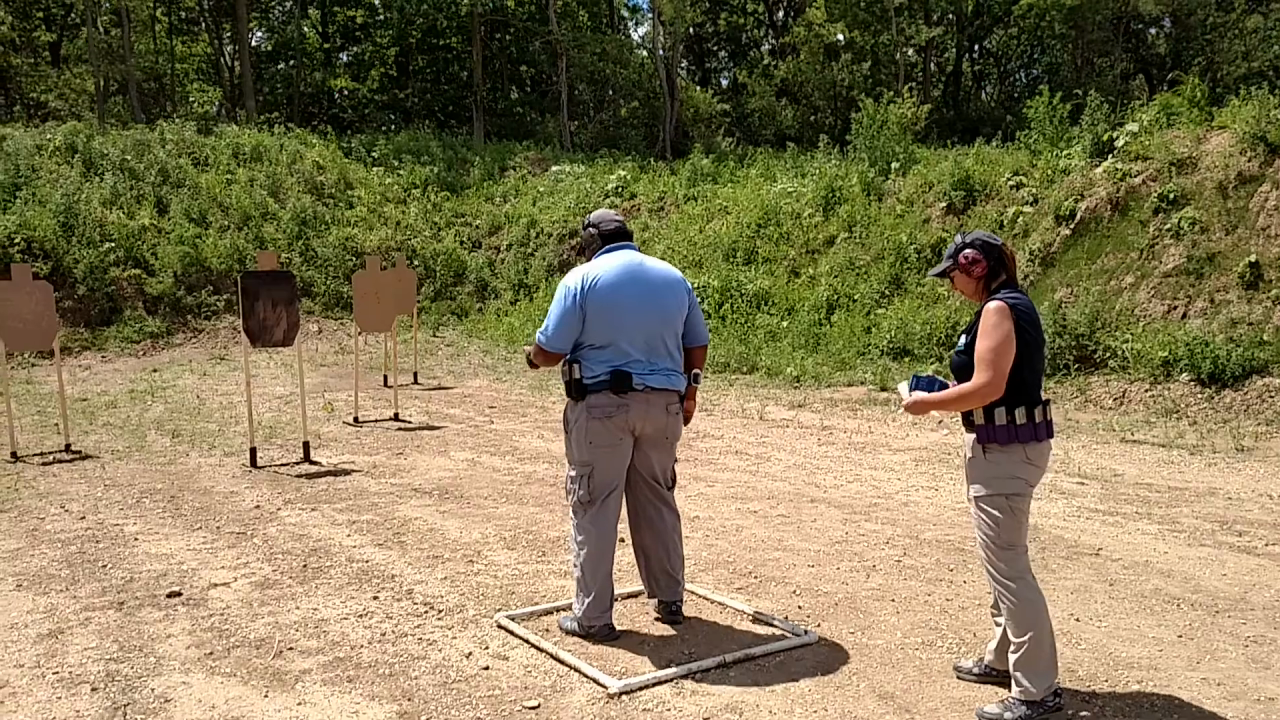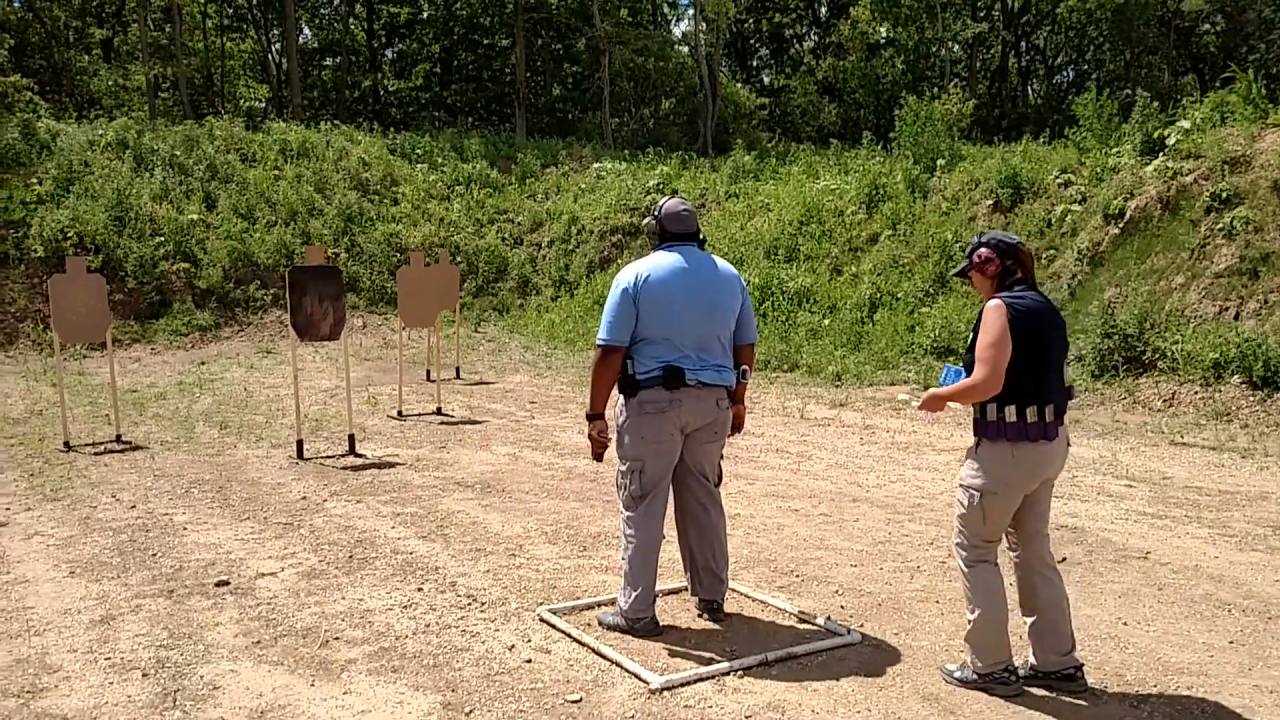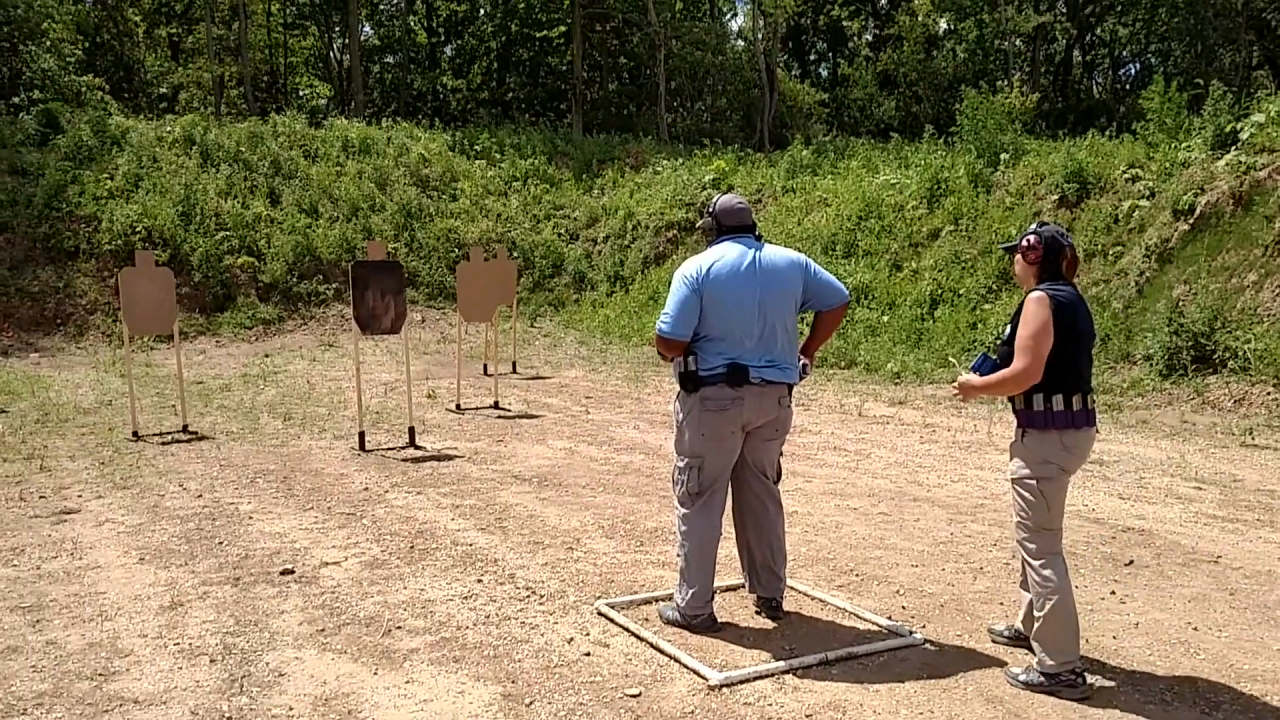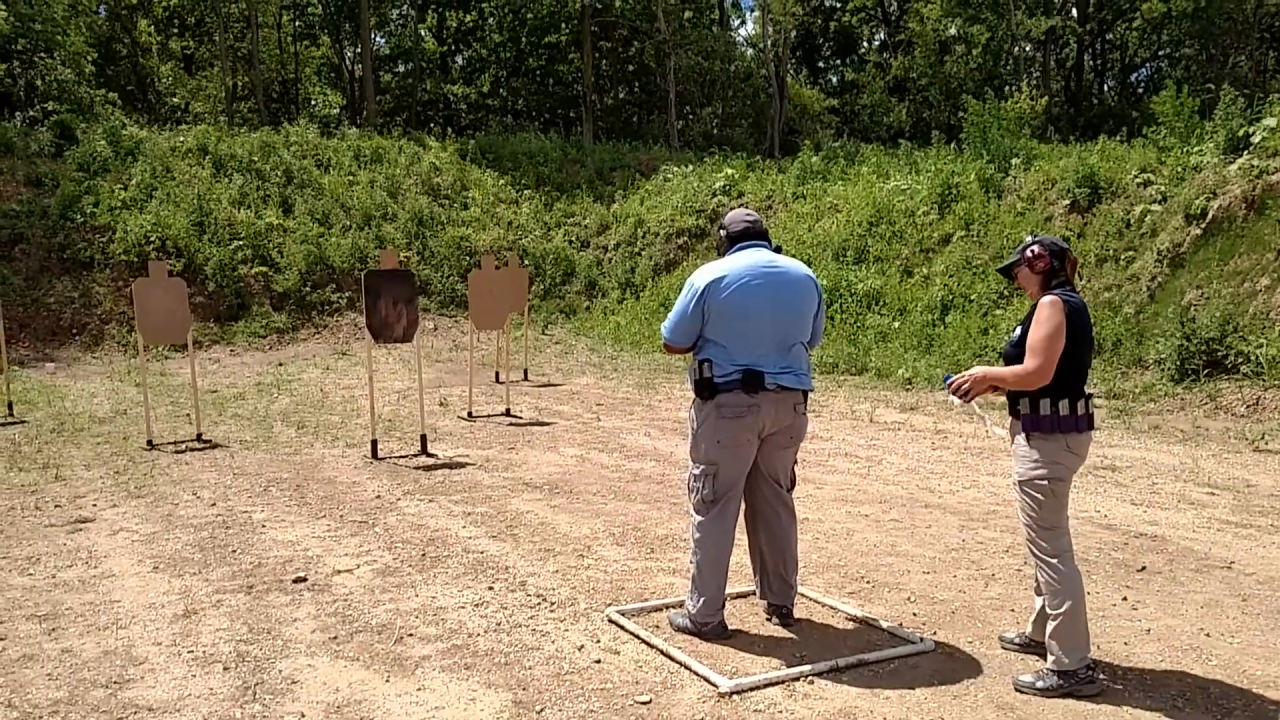
dt=1s
person 1, frame 1
left shoulder: (998, 309)
right shoulder: (1012, 306)
left elbow: (987, 388)
left wrist: (929, 403)
right wrist: (944, 394)
left hip: (1004, 448)
right hip: (1005, 445)
left knee: (1007, 566)
right knee: (1003, 559)
right ankle: (1005, 659)
person 1, frame 2
left shoulder: (1001, 308)
right shoulder: (1044, 308)
left elbow: (986, 384)
left wrist: (940, 395)
right wrist: (958, 393)
left hip: (1007, 446)
right hip: (1047, 441)
left knee: (976, 551)
right knee: (1033, 552)
left ankle: (992, 667)
right ankle: (1058, 663)
person 1, frame 3
left shoulder: (1041, 299)
right shoulder: (1068, 298)
left elbow: (1026, 374)
left wrist: (978, 385)
right wrist: (991, 379)
left hip: (1047, 433)
right hip: (1067, 428)
left knee: (1039, 544)
right knee: (1037, 535)
left ankle: (1059, 667)
right ankle: (1032, 624)
person 1, frame 4
left shoulder: (1052, 303)
right shoulder: (1064, 303)
left elbow: (1037, 373)
left wrist: (985, 375)
right wrist: (992, 381)
left hip: (1048, 436)
right hip: (1055, 431)
left knee: (1049, 544)
right knee: (1048, 539)
left ankle: (1071, 665)
right ankle: (1043, 631)
person 2, frame 1
left shoulder: (582, 279)
right shoulder: (674, 277)
left elbow: (549, 351)
right elbow: (697, 345)
left wrist: (533, 357)
right wrist: (688, 394)
left hip: (602, 406)
right hip: (662, 404)
left knee: (594, 510)
right knee: (657, 503)
left ankle: (592, 617)
right ankle: (669, 599)
person 2, frame 2
left shoulder: (636, 274)
right shoulder: (728, 275)
left elbow: (609, 352)
right elbow: (745, 346)
left wrist: (596, 415)
right wrist: (737, 400)
left hip: (653, 401)
right hip: (713, 401)
left knee: (642, 506)
right knee: (703, 499)
left ankle: (636, 611)
right ankle: (711, 597)
person 2, frame 3
left shoulder: (698, 267)
right shoulder: (790, 262)
left elbow: (670, 340)
right elbow: (837, 301)
left wrist: (669, 355)
right wrist: (807, 352)
left hip: (714, 398)
right hip: (773, 397)
left knee: (699, 502)
right knee: (762, 496)
left ankle: (694, 607)
right ankle: (770, 595)
person 2, frame 4
left shoulder: (710, 276)
right shoulder: (804, 277)
left elbow: (673, 342)
right elbow: (811, 339)
left hip: (728, 404)
right hip: (788, 402)
left knee: (713, 508)
right knee: (775, 503)
left ankle: (704, 613)
right ankle: (781, 601)
